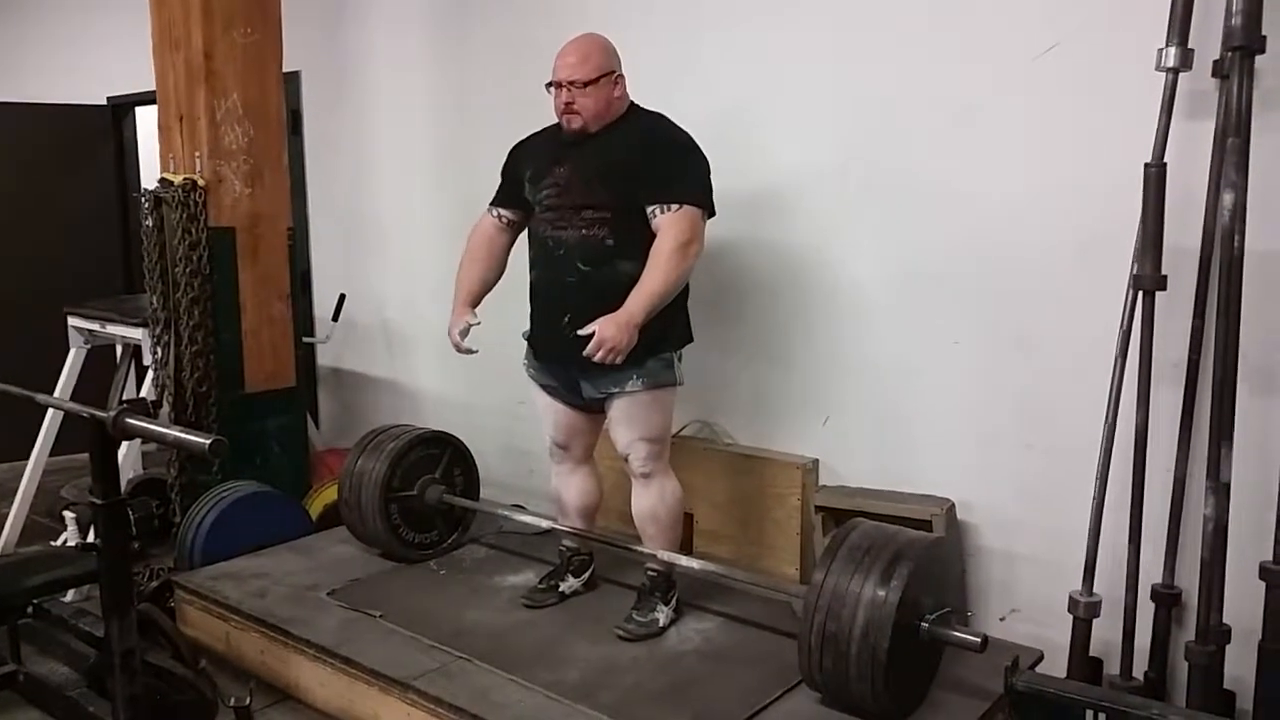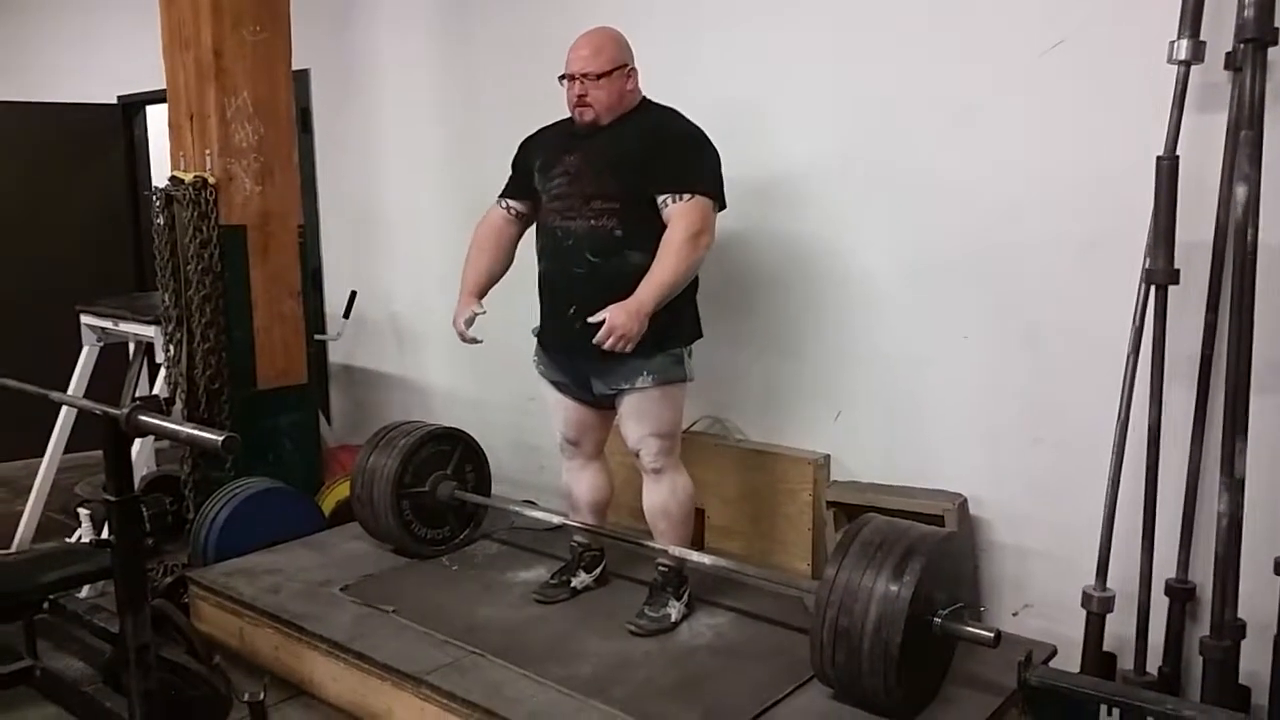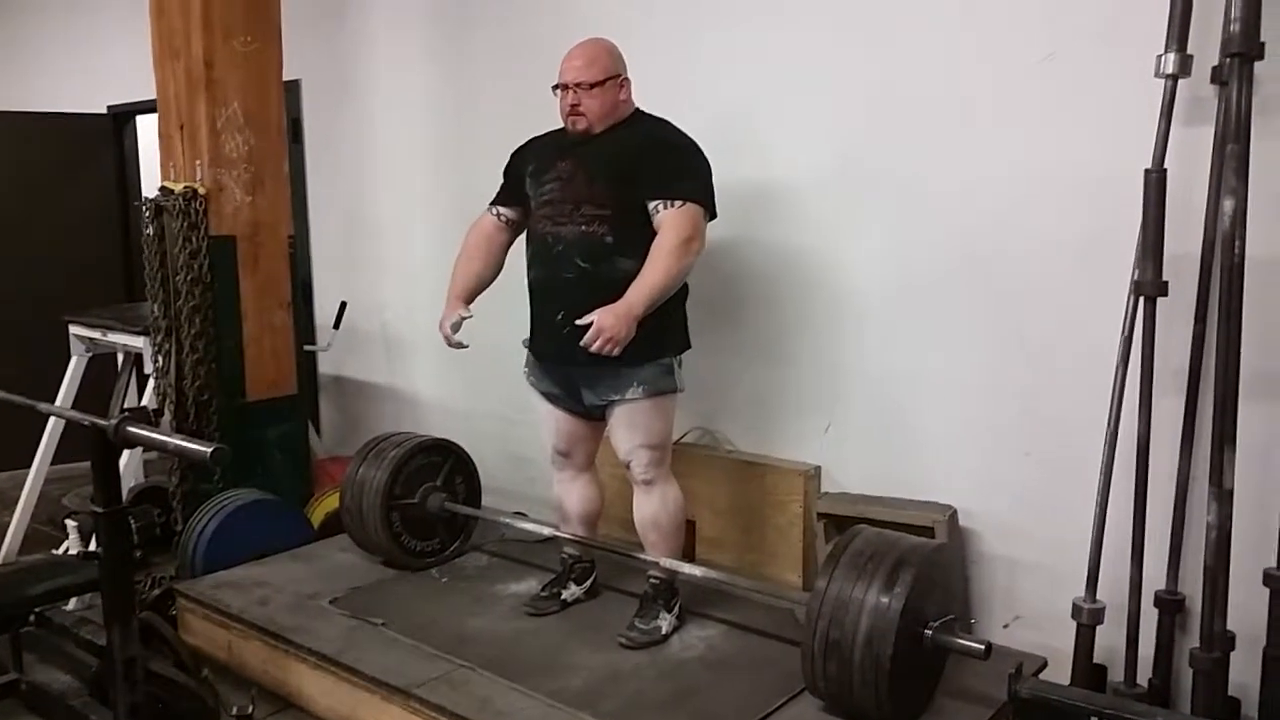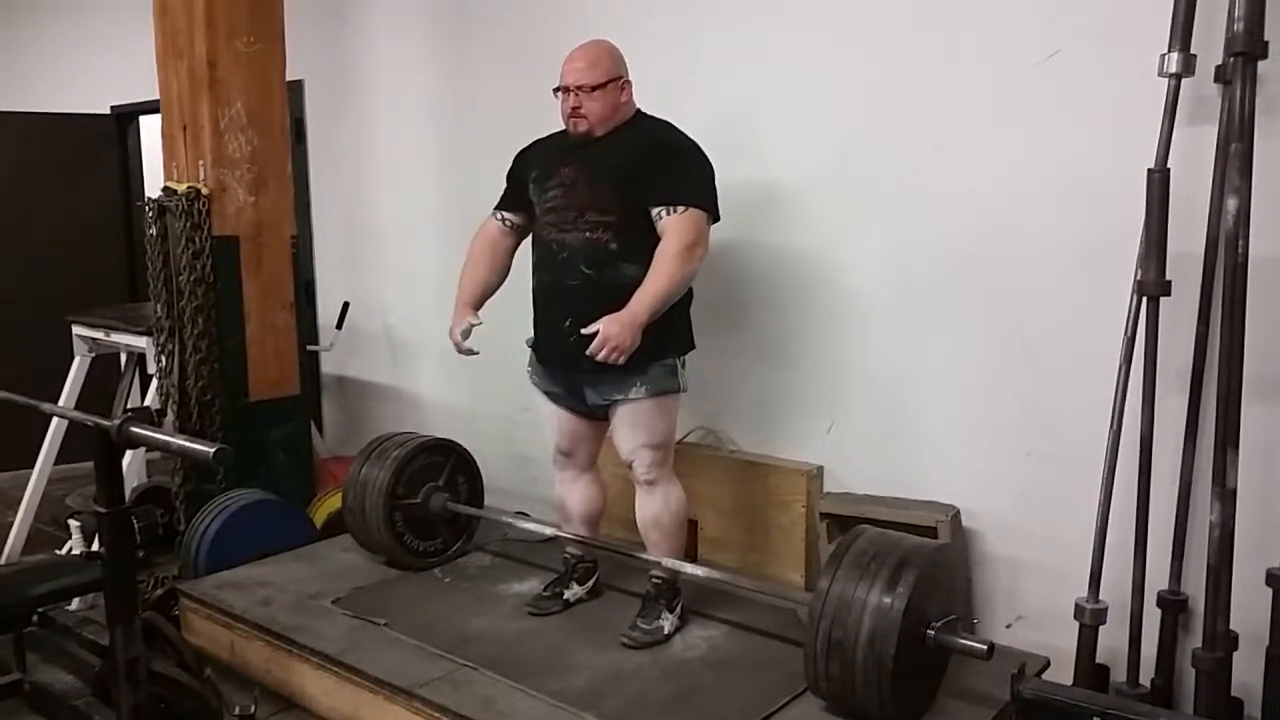
dt=0.3s
person 1, frame 1
left shoulder: (659, 145)
right shoulder: (532, 152)
left elbow: (681, 238)
right elbow: (494, 228)
left wrist: (629, 319)
right wrist: (464, 303)
left hip: (634, 347)
right hip: (553, 344)
left knee: (645, 463)
right knee: (566, 455)
left ankle: (661, 586)
right ankle: (575, 563)
person 1, frame 2
left shoulder: (670, 138)
right shoulder: (544, 146)
left elbow: (692, 228)
right elbow: (503, 220)
left wrist: (641, 306)
right wrist: (471, 292)
left hip: (643, 342)
right hip: (564, 338)
left knee: (657, 458)
right knee: (578, 450)
left ankle: (673, 581)
right ankle: (587, 559)
person 1, frame 3
left shoulder: (661, 147)
right shoulder: (536, 154)
left elbow: (683, 235)
right elbow: (493, 227)
left wrist: (628, 310)
right wrist: (458, 297)
left hip: (634, 351)
right hip: (554, 348)
left knee: (648, 469)
right knee: (568, 462)
left ankle: (663, 594)
right ankle: (577, 570)
person 1, frame 4
left shoulder: (664, 150)
right shoulder: (539, 157)
left elbow: (686, 240)
right elbow: (498, 232)
left wrist: (633, 318)
right wrist: (467, 304)
left hip: (637, 353)
right hip: (558, 350)
left knee: (649, 468)
right knee: (570, 461)
left ankle: (666, 594)
right ankle: (580, 571)
